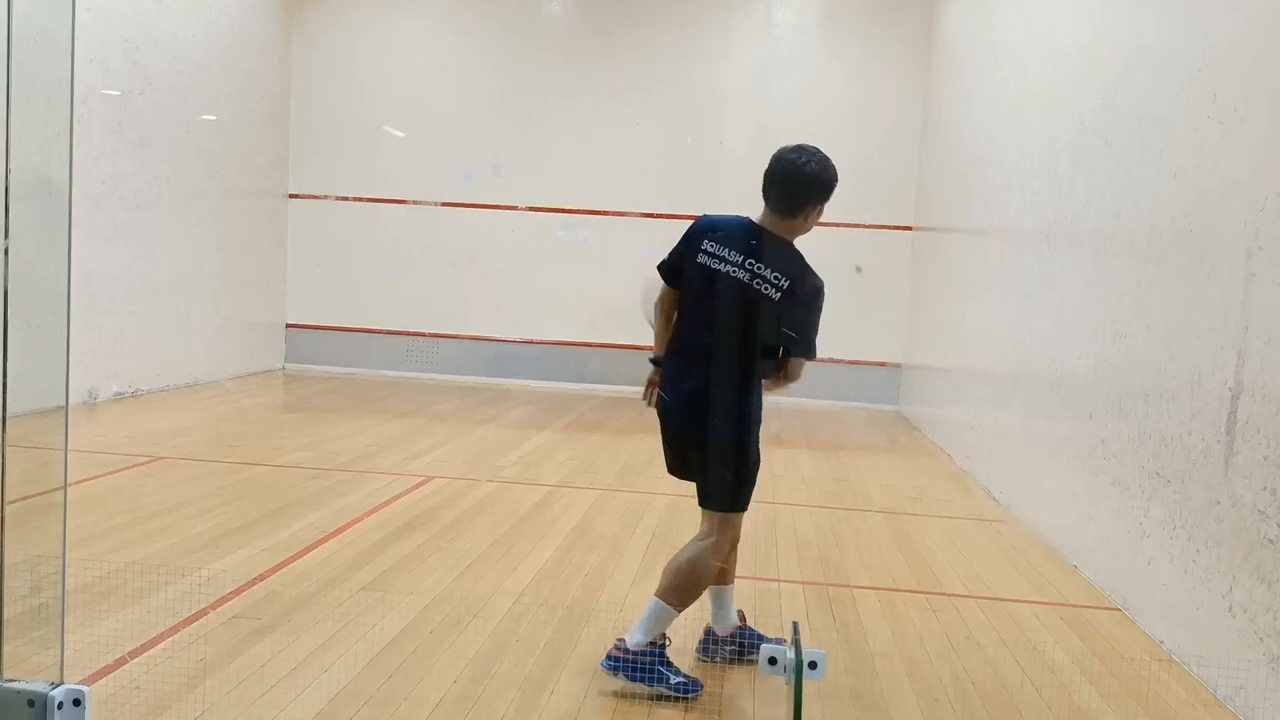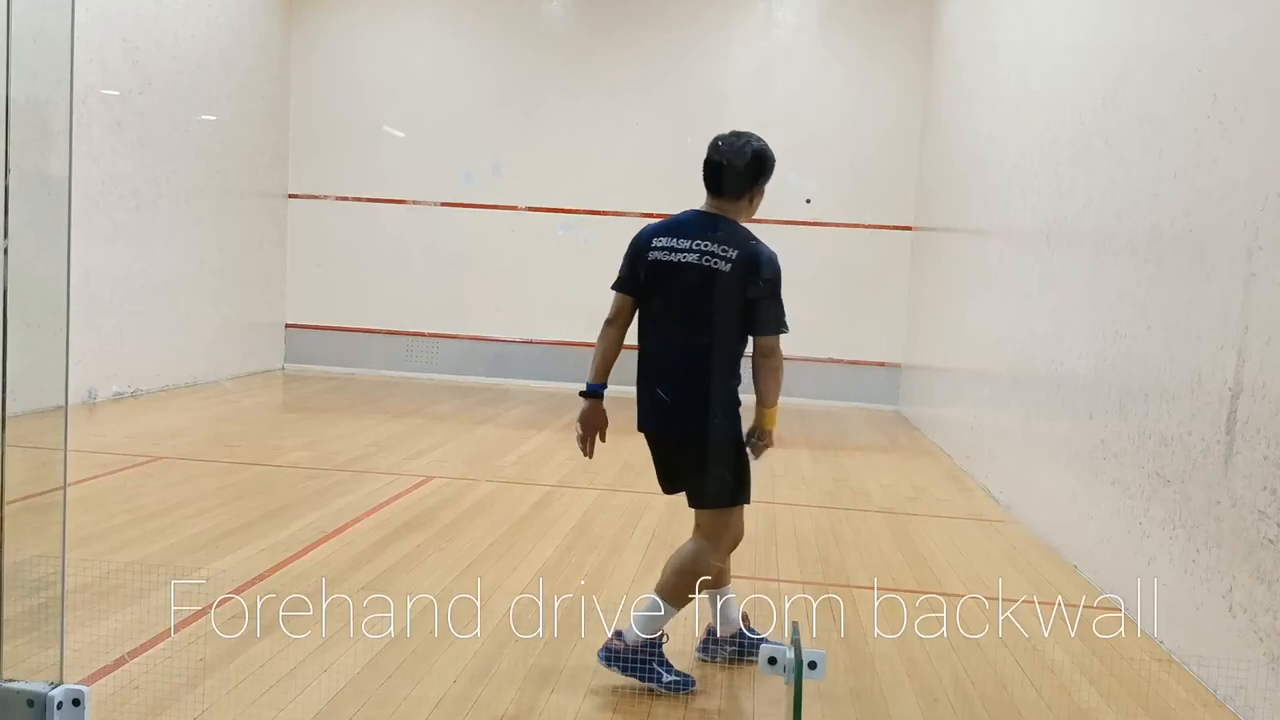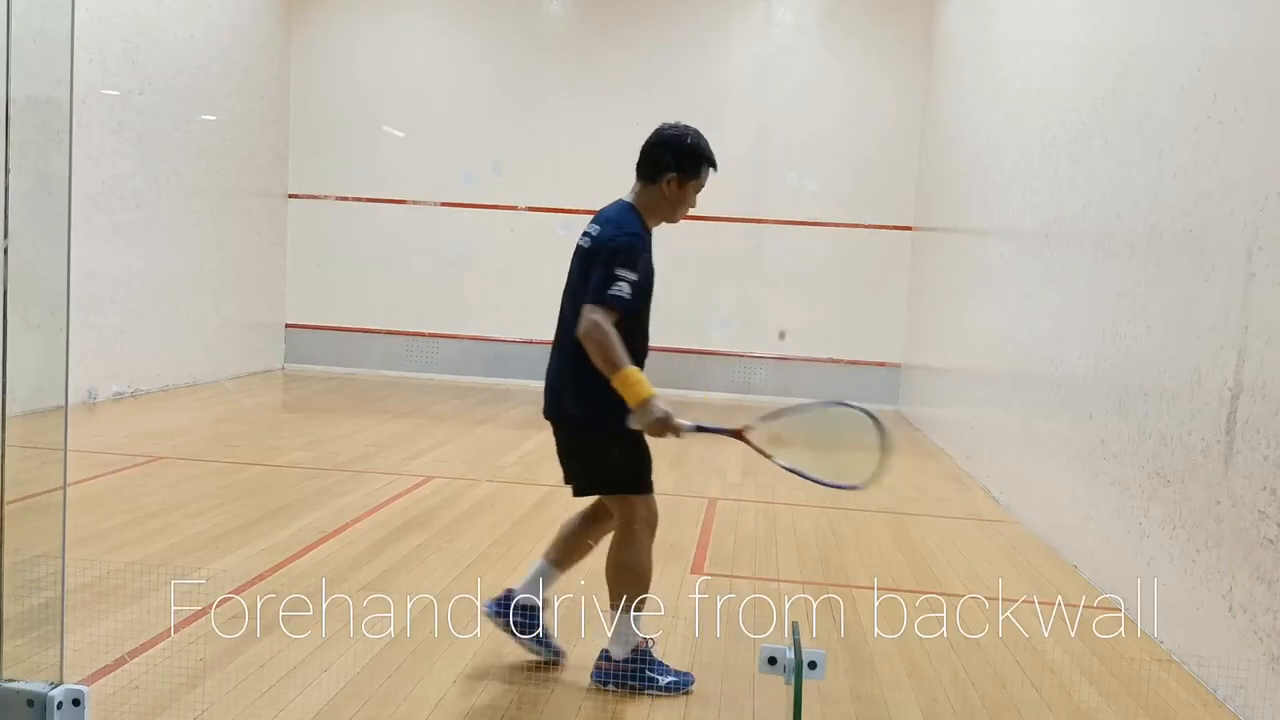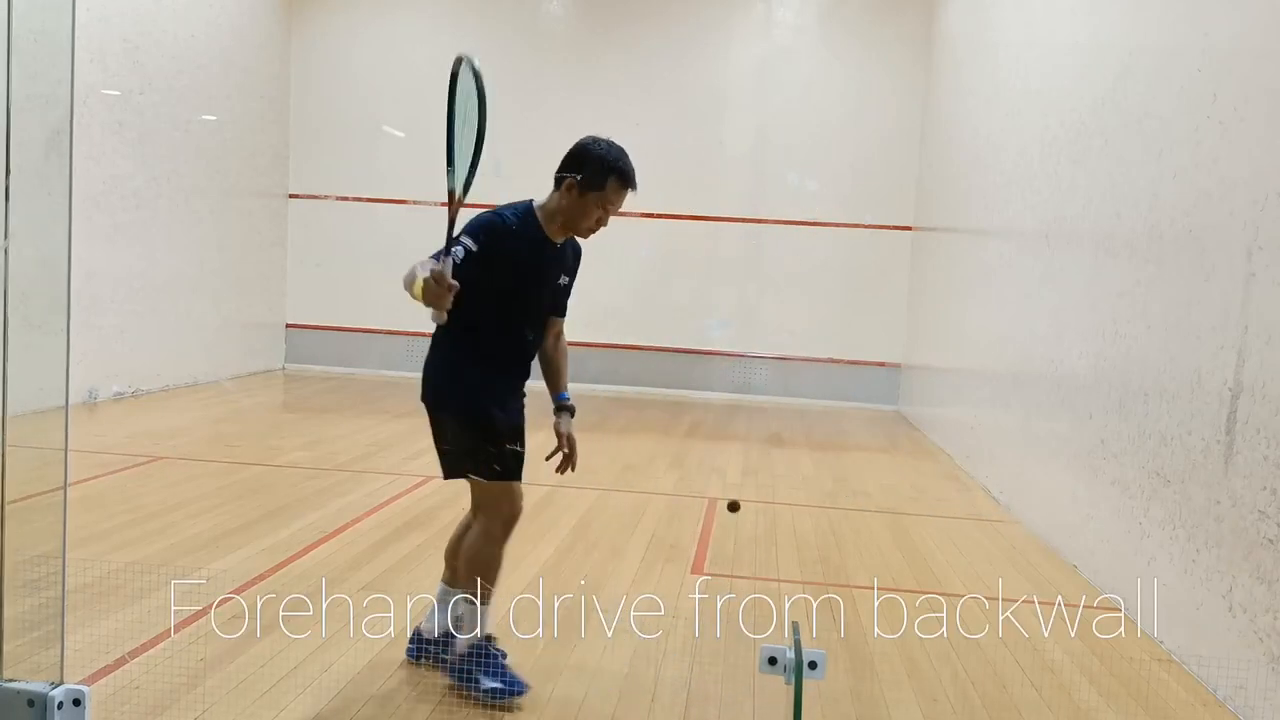
dt=0.7s
person 1, frame 1
left shoulder: (704, 231)
right shoulder: (804, 285)
left elbow: (664, 304)
right elbow: (788, 369)
left wrist: (660, 366)
left hip: (677, 400)
right hip: (728, 414)
left knee: (720, 518)
right knee: (718, 534)
left ankle: (724, 630)
right ankle: (636, 647)
person 1, frame 2
left shoulder: (652, 238)
right shoulder: (759, 260)
left elbow: (615, 321)
right elbow: (767, 356)
left wrist: (594, 395)
right wrist: (765, 421)
left hip: (656, 409)
right hip: (709, 414)
left knee: (712, 520)
right knee: (721, 532)
left ankle: (726, 629)
right ankle: (635, 639)
person 1, frame 3
left shoulder: (609, 224)
right shoulder: (626, 239)
right elbow: (593, 324)
right wrist: (639, 395)
left hip: (581, 398)
right hip: (594, 404)
left knee: (608, 510)
right knee: (637, 518)
left ankle: (519, 600)
right ankle: (623, 656)
person 1, frame 4
left shoulder: (569, 253)
right shoulder: (499, 228)
right elbow: (424, 270)
left wrist: (562, 407)
right wrist: (429, 284)
left hip: (502, 394)
right hip: (460, 389)
left knee: (490, 509)
right knee: (502, 506)
left ankle: (437, 631)
right ankle: (472, 647)
